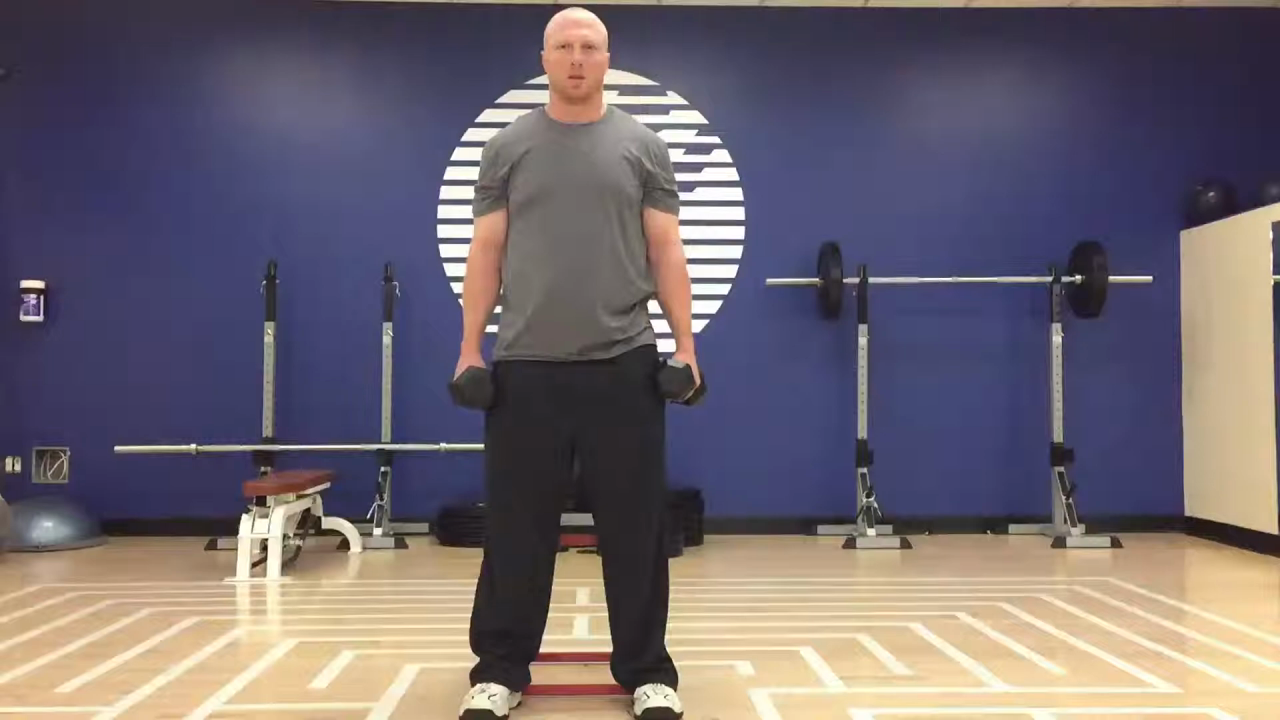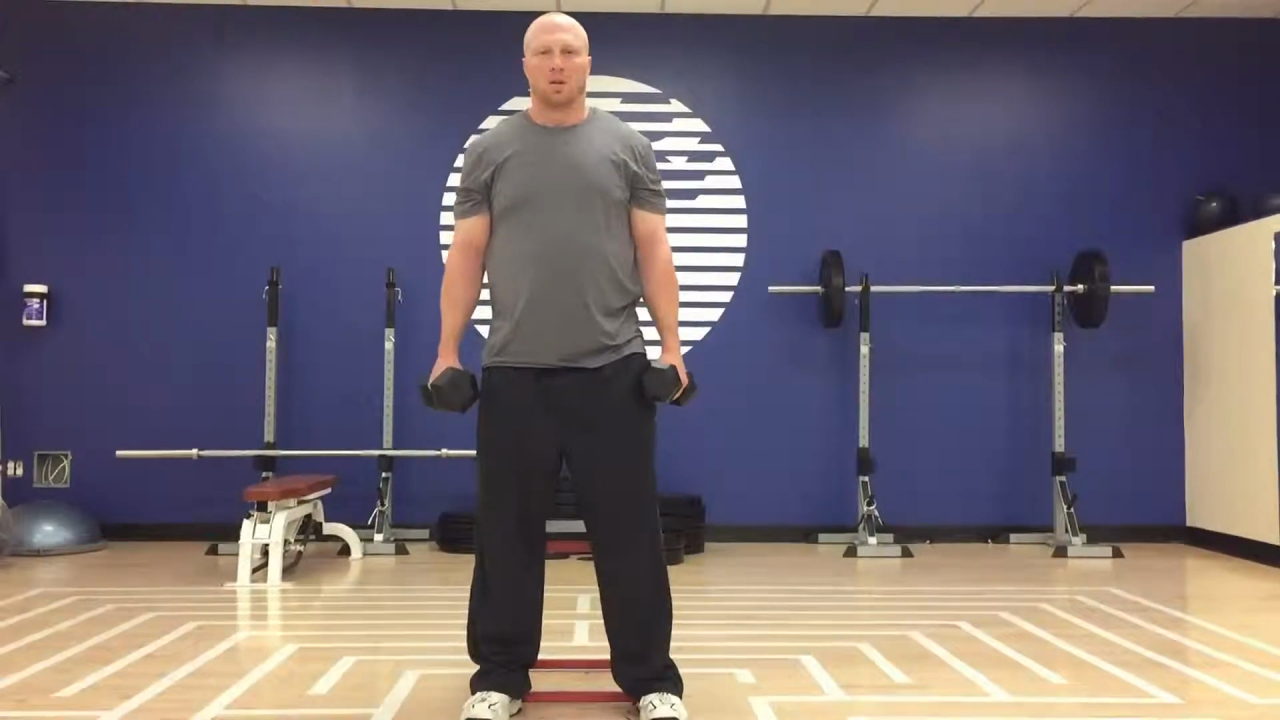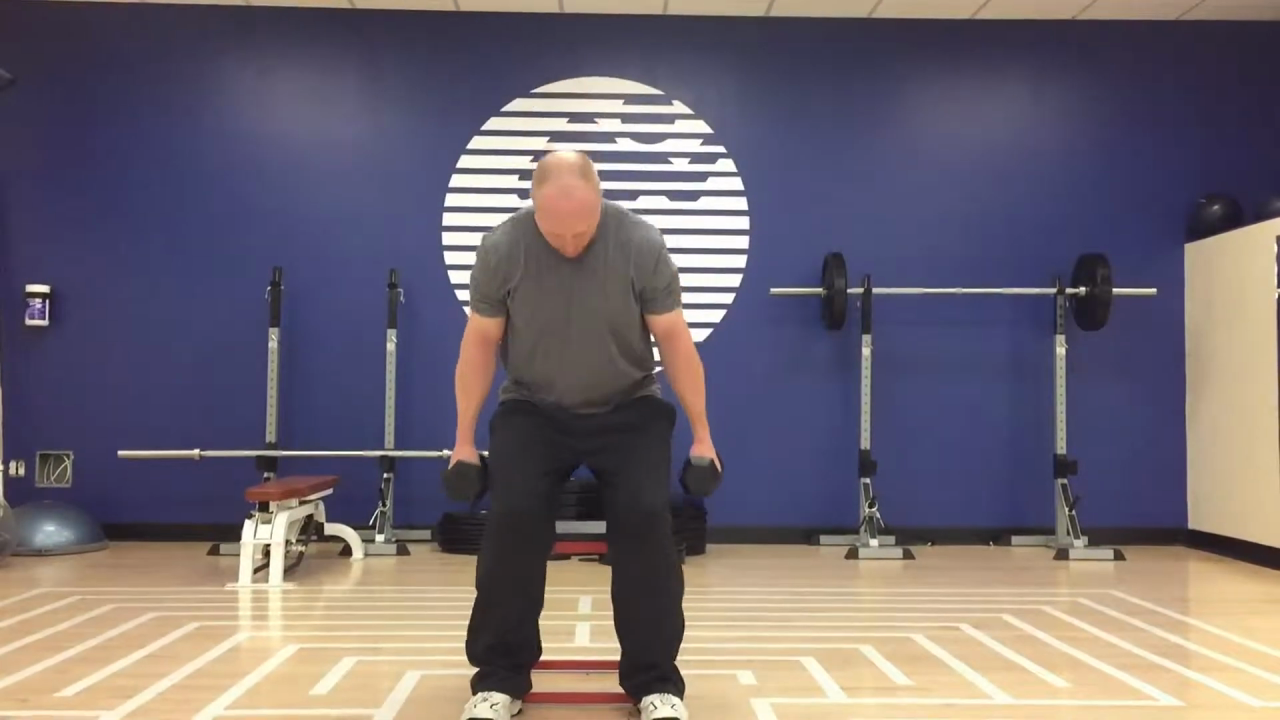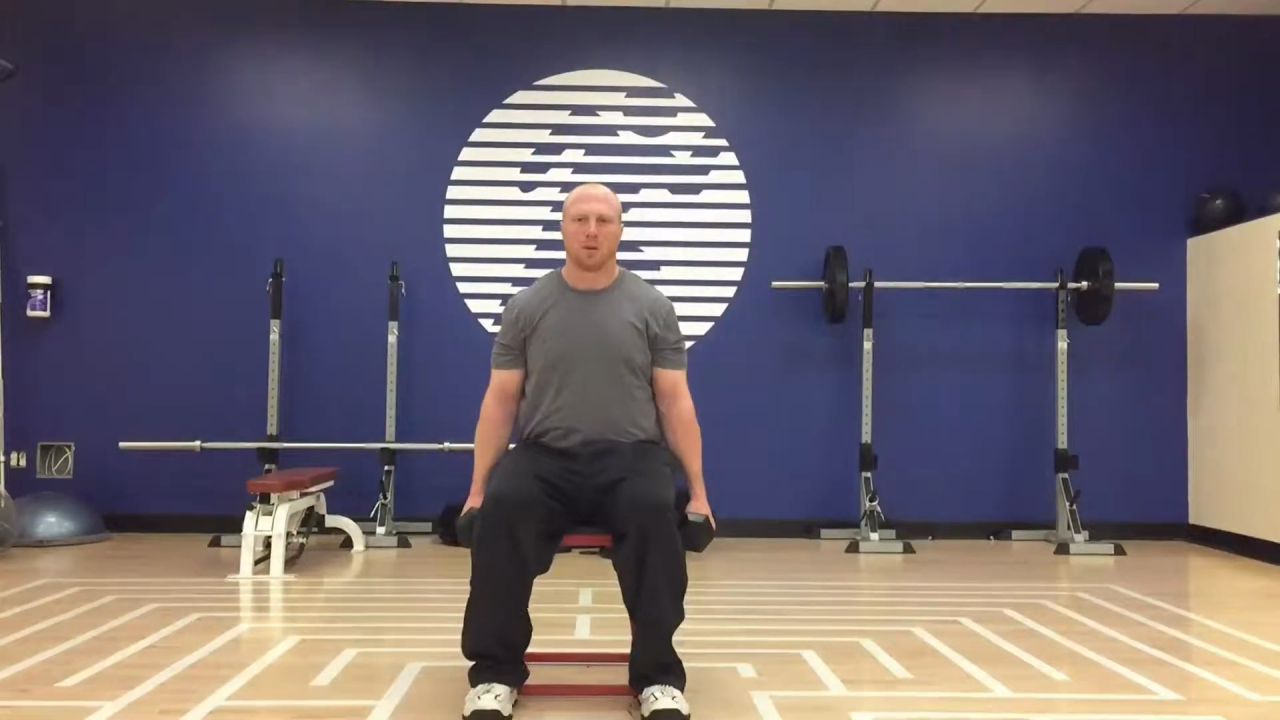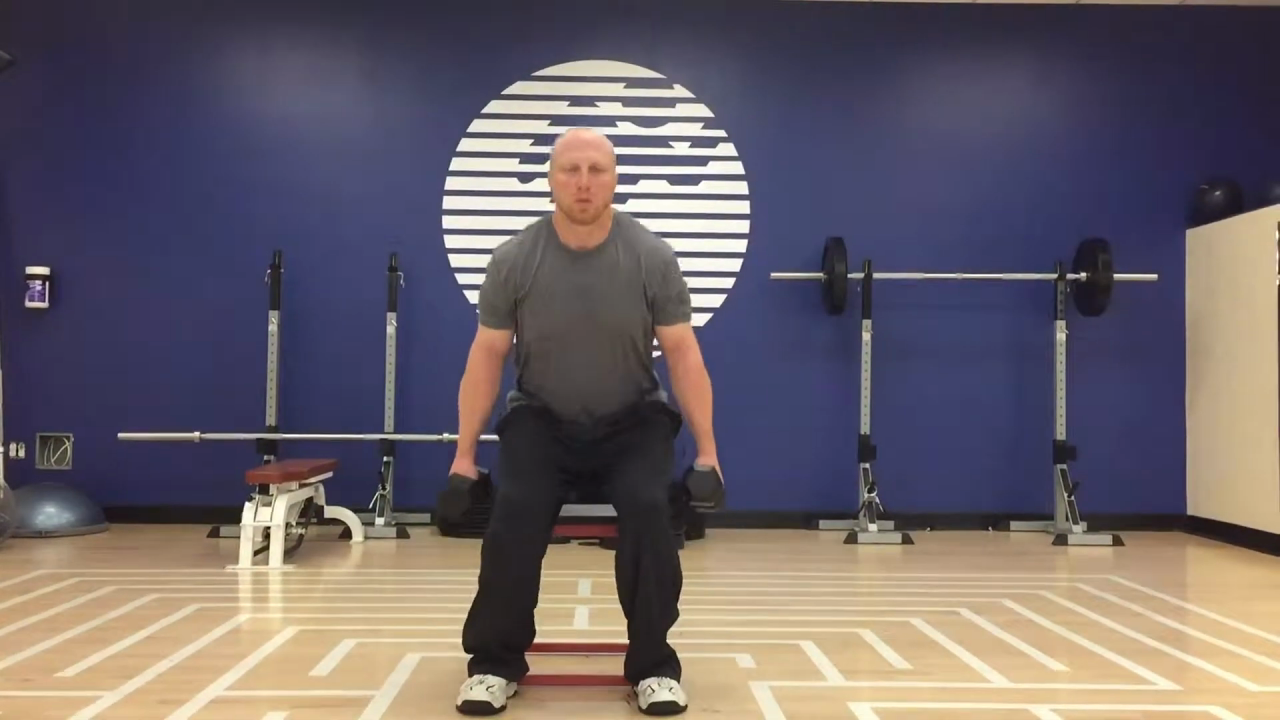
dt=1s
person 1, frame 1
left shoulder: (642, 147)
right shoulder: (508, 147)
left elbow: (666, 250)
right elbow: (486, 251)
left wrist: (685, 344)
right wrist: (470, 347)
left hip: (622, 365)
right hip: (525, 367)
left knee: (633, 526)
right knee: (517, 526)
person 1, frame 2
left shoulder: (627, 147)
right shoulder: (490, 150)
left elbow: (654, 252)
right elbow: (466, 255)
left wrist: (671, 345)
right wrist: (447, 350)
left hip: (613, 370)
right hip: (515, 372)
left knee: (629, 530)
right knee: (508, 531)
person 1, frame 3
left shoulder: (640, 244)
right shoulder: (501, 249)
left elbow: (674, 341)
right elbow: (481, 343)
left wrist: (700, 432)
right wrist: (465, 437)
left hip: (628, 409)
right hip: (533, 410)
left knee: (645, 521)
right knee: (513, 522)
person 1, frame 4
left shoulder: (652, 307)
right shoulder: (526, 307)
left elbow: (675, 401)
right elbow: (501, 399)
left wrist: (698, 490)
right wrist: (478, 487)
left hip: (630, 457)
right hip: (545, 458)
left knee: (654, 513)
right knee: (502, 509)
left ankle: (658, 675)
right ankle: (496, 672)
person 1, frame 5
left shoulder: (652, 258)
right shoulder: (514, 261)
left elbow: (683, 355)
right elbow: (487, 357)
left wrist: (706, 449)
right wrist: (465, 452)
left hip: (633, 422)
right hip: (541, 421)
left knee: (648, 511)
right knee: (515, 513)
left ankle: (654, 665)
right ankle: (494, 663)
